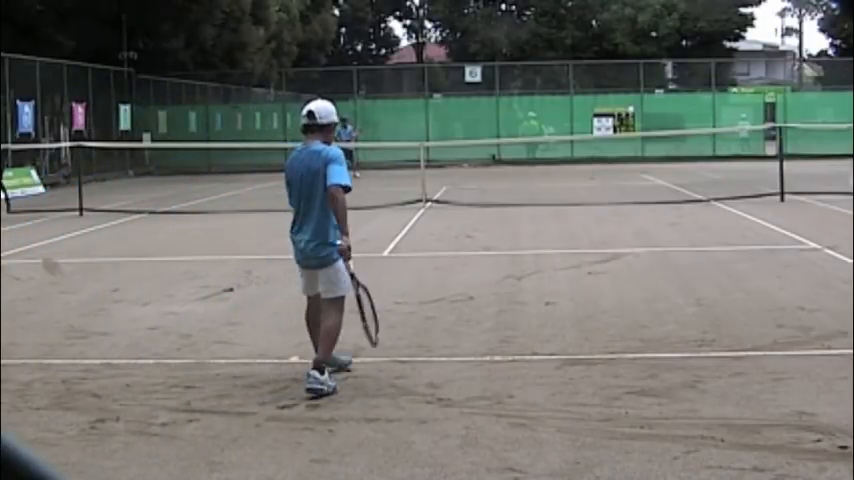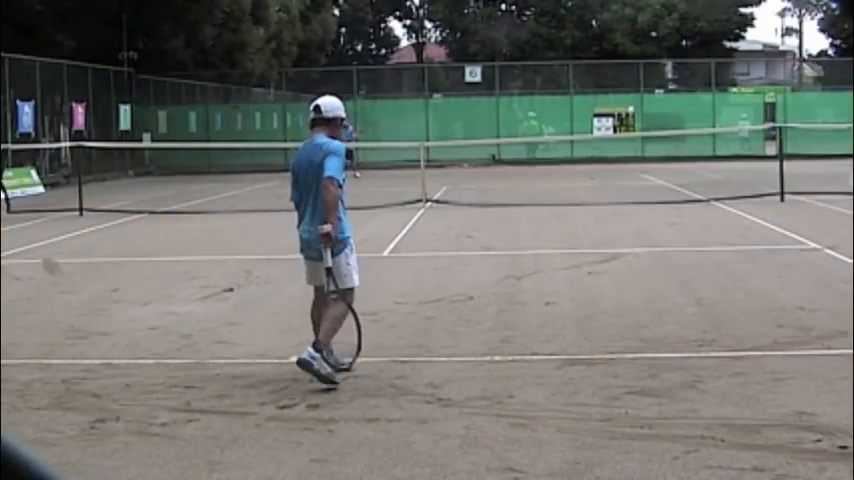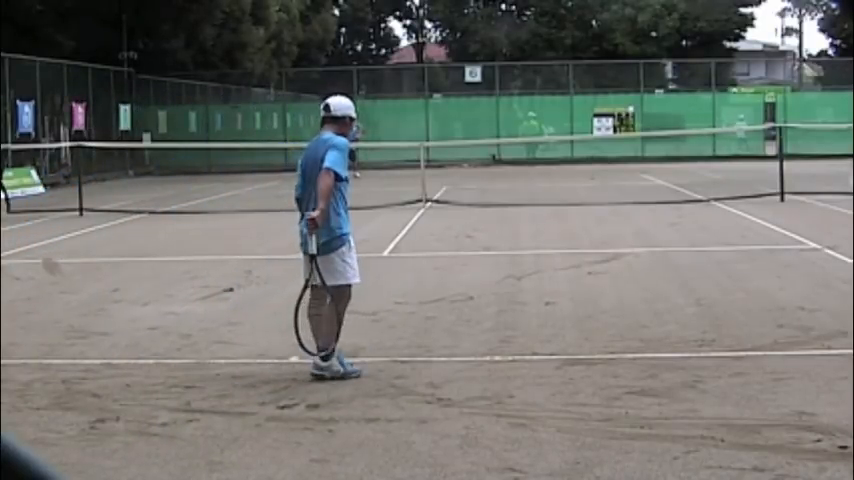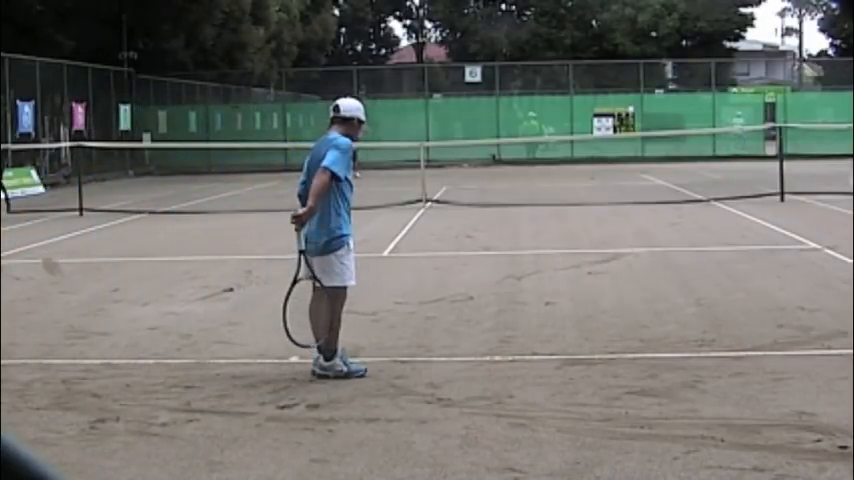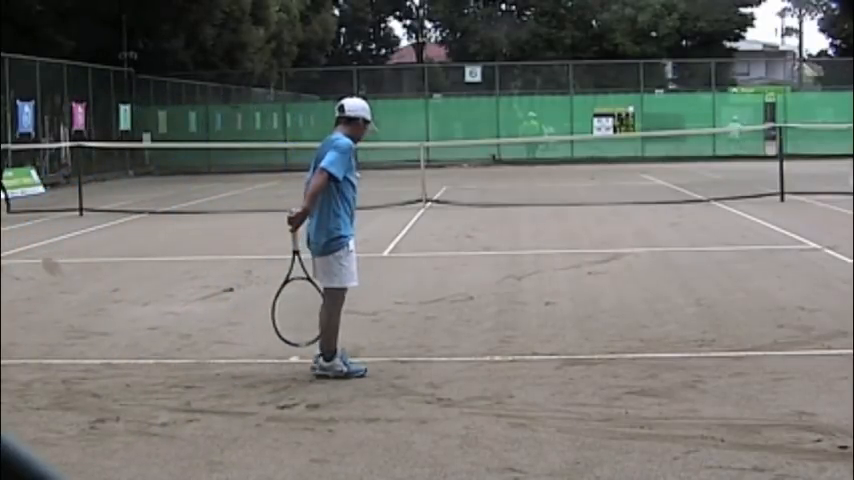
dt=0.2s
person 1, frame 1
left shoulder: (292, 160)
right shoulder: (332, 154)
right elbow: (336, 191)
right wrist: (344, 234)
left hip: (302, 244)
right hip: (328, 245)
left knee: (315, 302)
right knee: (333, 308)
left ankle: (324, 358)
right ankle: (318, 372)
person 1, frame 2
left shoulder: (299, 154)
right shoulder: (333, 148)
right elbow: (330, 184)
right wrist: (330, 222)
left hip: (309, 235)
right hip: (332, 237)
left knee: (323, 295)
right knee: (342, 299)
left ankle: (323, 354)
right ankle: (316, 352)
person 1, frame 3
left shoulder: (309, 149)
right shoulder: (338, 144)
left elbow: (300, 194)
right elbow: (327, 175)
right wrist: (320, 210)
left hip: (312, 233)
right hip: (333, 233)
left knee: (319, 295)
right knee: (340, 295)
left ankle: (324, 355)
right ankle: (327, 360)
person 1, frame 4
left shoulder: (318, 147)
right shoulder: (342, 144)
left elbow: (303, 189)
right elbow: (324, 175)
right wrist: (310, 208)
left hip: (316, 233)
right hip: (335, 234)
left knee: (321, 295)
right knee: (336, 296)
left ankle: (325, 355)
right ankle: (330, 360)
person 1, frame 5
left shoulder: (329, 145)
right shoulder: (344, 145)
left elbow: (312, 181)
right elbow: (321, 177)
right wrist: (305, 210)
left hip: (325, 232)
right hip: (336, 234)
left knee: (333, 294)
right knee: (335, 296)
left ankle: (326, 354)
right ankle: (329, 361)
